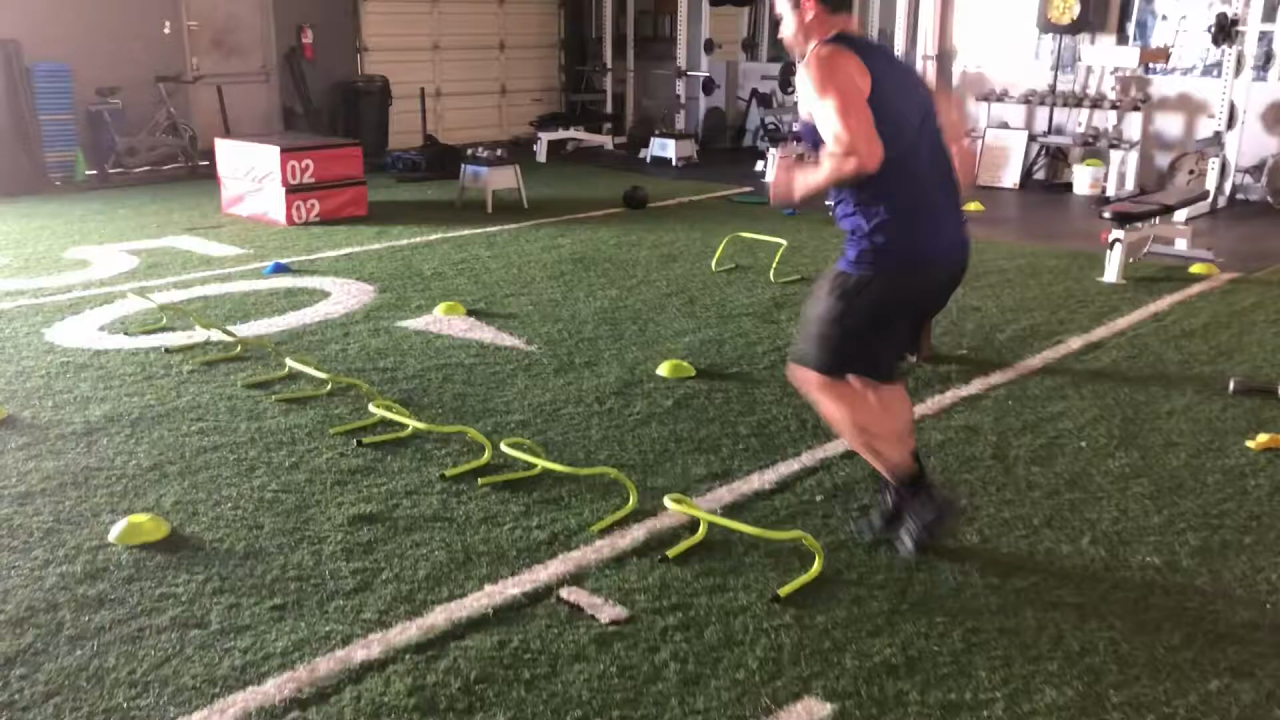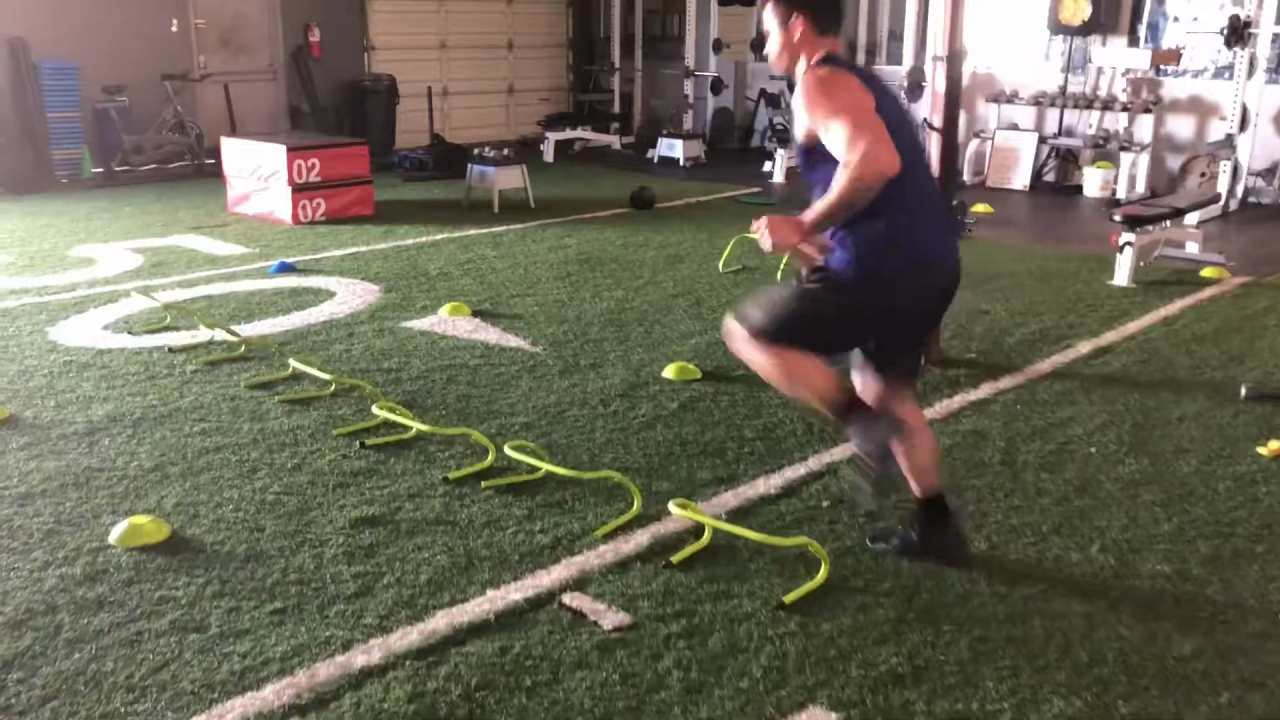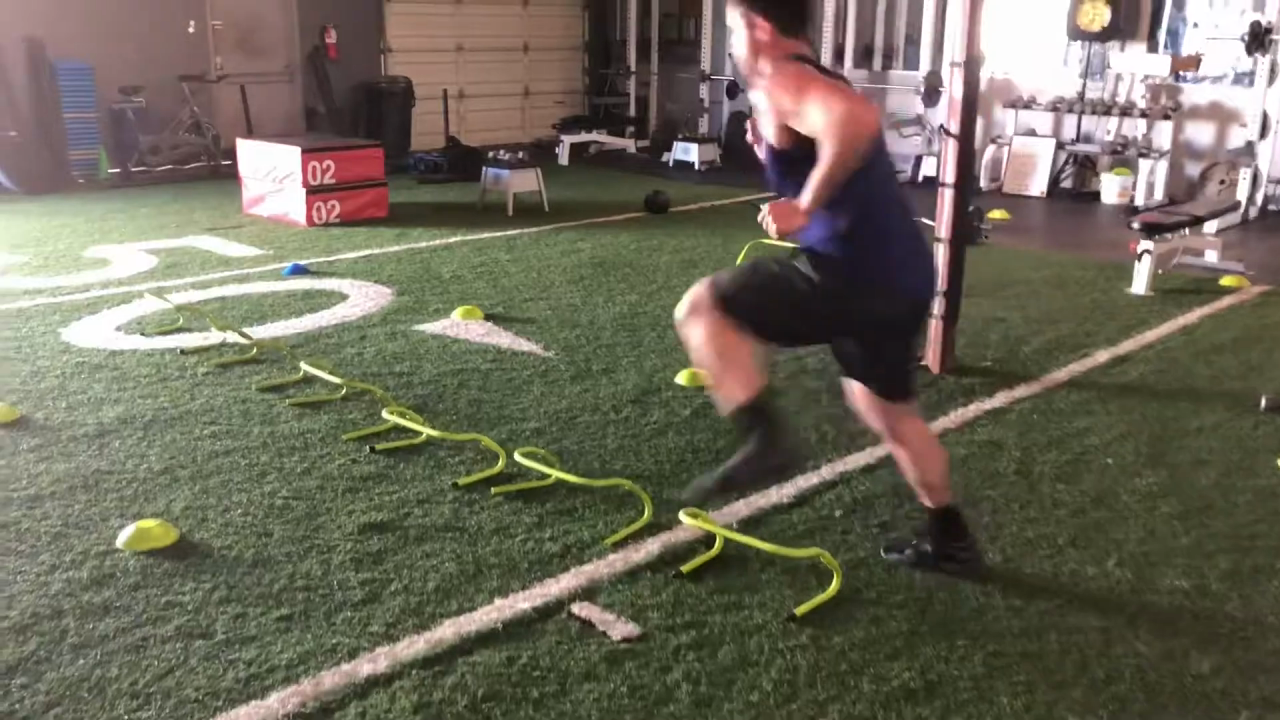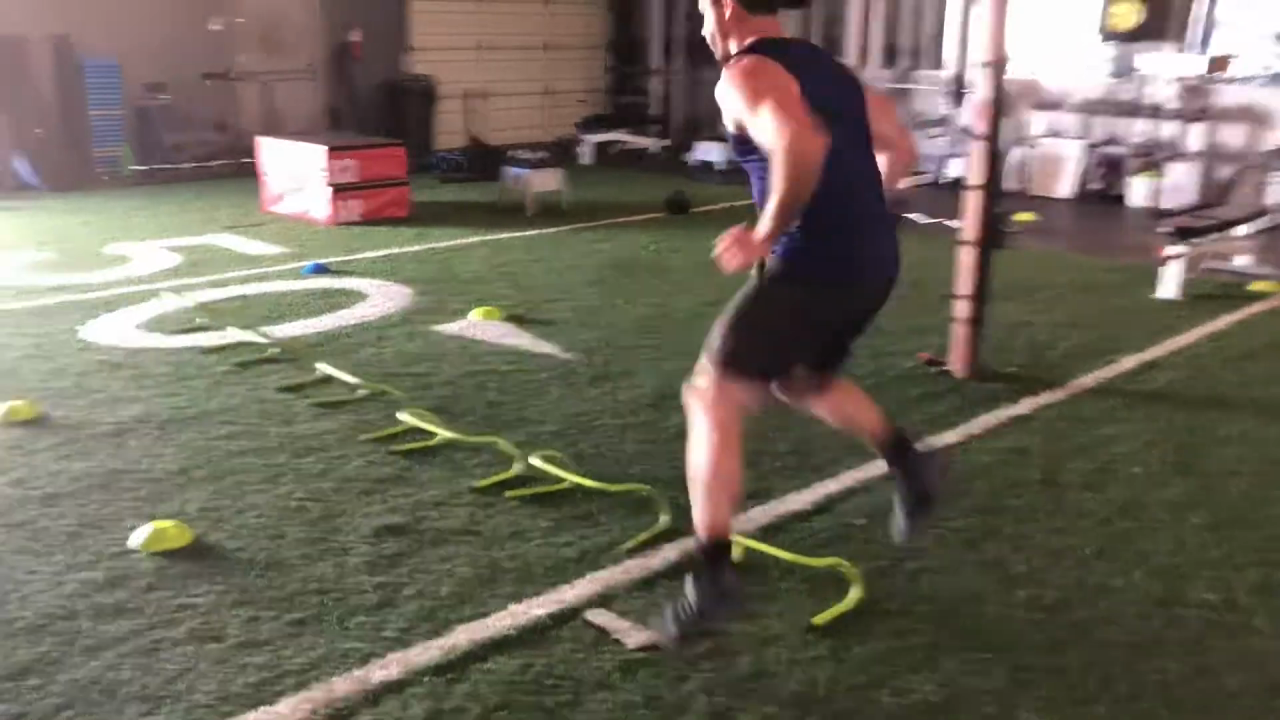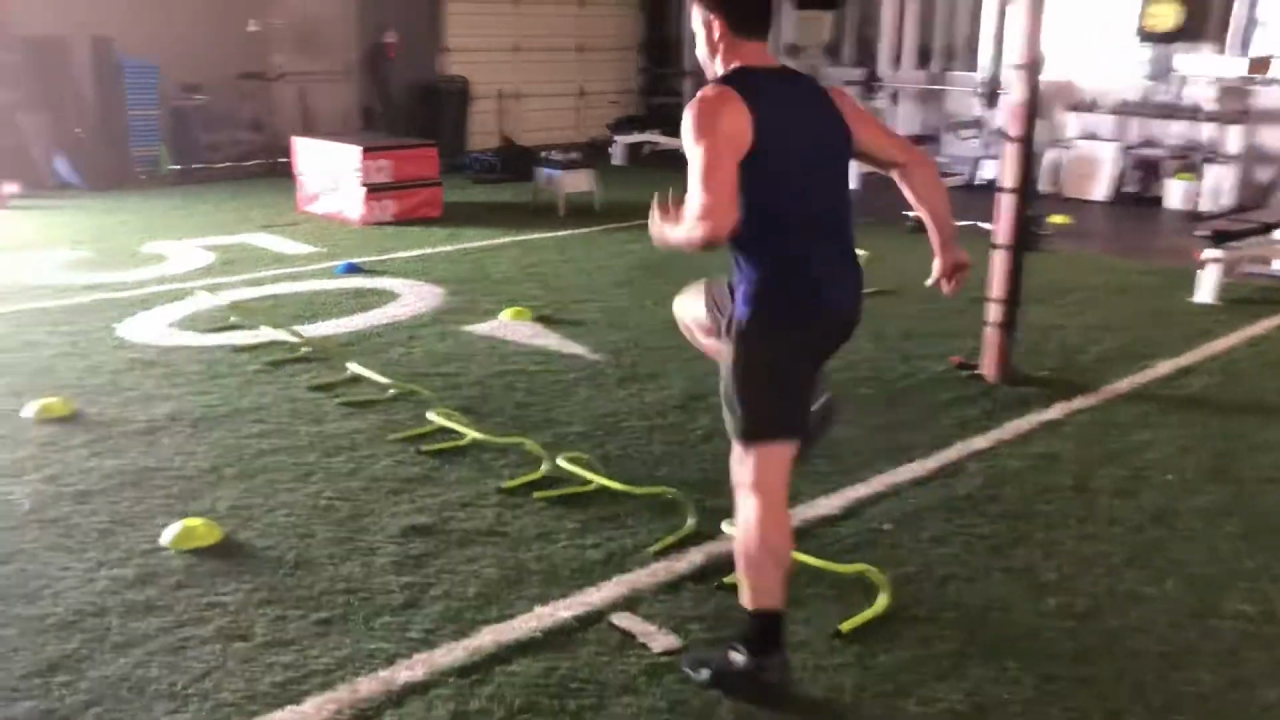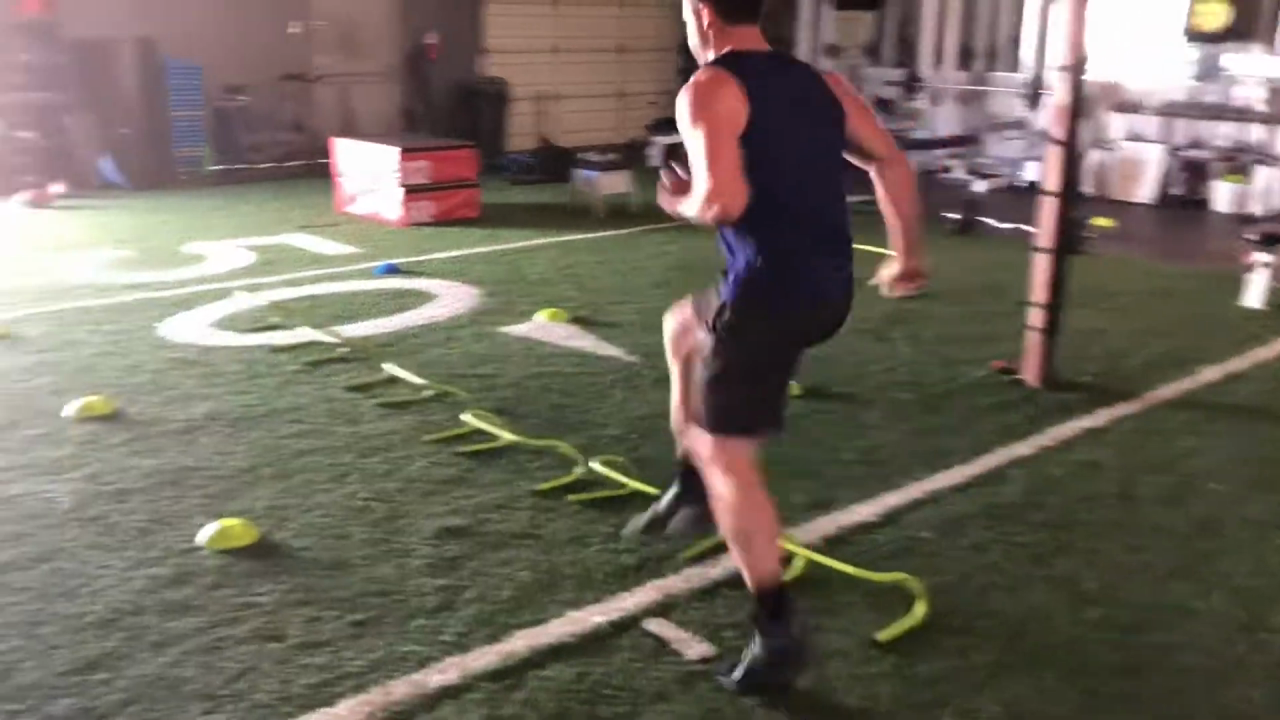
dt=0.1s
person 1, frame 1
left shoulder: (824, 65)
right shoulder: (896, 69)
left elbow: (862, 156)
right elbow: (957, 161)
left wrist: (801, 182)
left hip: (890, 254)
right hip: (946, 250)
left knee: (818, 378)
right knee: (870, 377)
left ankle: (916, 494)
right ankle: (900, 502)
person 1, frame 2
left shoulder: (821, 87)
right shoulder: (866, 87)
left elbow: (875, 161)
left wrist: (810, 222)
right wrist: (816, 235)
left hip: (881, 270)
right hip: (936, 268)
left knee: (746, 332)
right knee: (887, 393)
left ankle: (860, 417)
right ankle: (936, 527)
person 1, frame 3
left shoulder: (780, 81)
right shoulder: (820, 85)
left elbow: (858, 118)
left wrist: (803, 205)
left hip: (851, 270)
right hip: (907, 273)
left knee: (699, 309)
right knee: (883, 406)
left ankle: (764, 436)
right ankle: (948, 537)
person 1, frame 4
left shoulder: (744, 74)
right shoulder: (829, 68)
left elbow: (802, 143)
right elbow: (898, 149)
left wrist: (762, 238)
left hip: (814, 269)
right hip: (870, 264)
left knee: (713, 400)
right knee: (802, 382)
left ankle: (712, 578)
right ankle: (906, 460)
person 1, frame 5
left shoulder: (714, 107)
right shoulder: (825, 100)
left elbow: (714, 224)
right elbow: (914, 166)
left wrist: (670, 229)
right wrist: (946, 248)
left hip: (779, 309)
right hip: (837, 300)
left knee: (762, 475)
right knee: (696, 309)
left ankle: (758, 654)
right ankle: (801, 411)
person 1, frame 6
left shoulder: (708, 89)
right shoulder: (820, 83)
left elbow: (725, 201)
right elbow: (888, 161)
left wrist: (682, 202)
right wrist: (905, 251)
left hip: (769, 293)
right hip: (827, 291)
left knee: (728, 462)
right knee: (683, 332)
left ankle: (778, 634)
right ankle: (689, 487)
